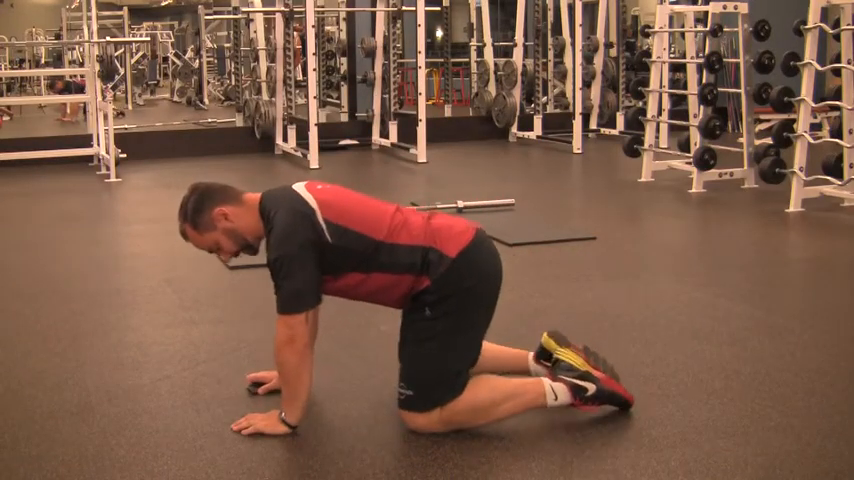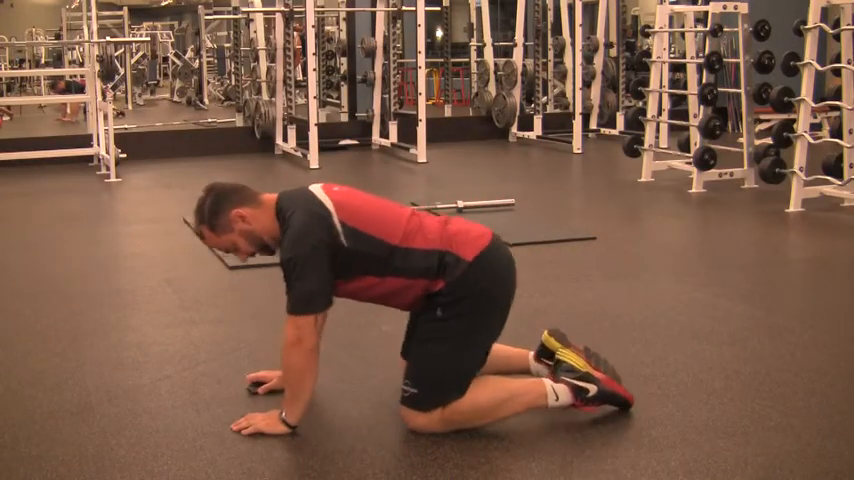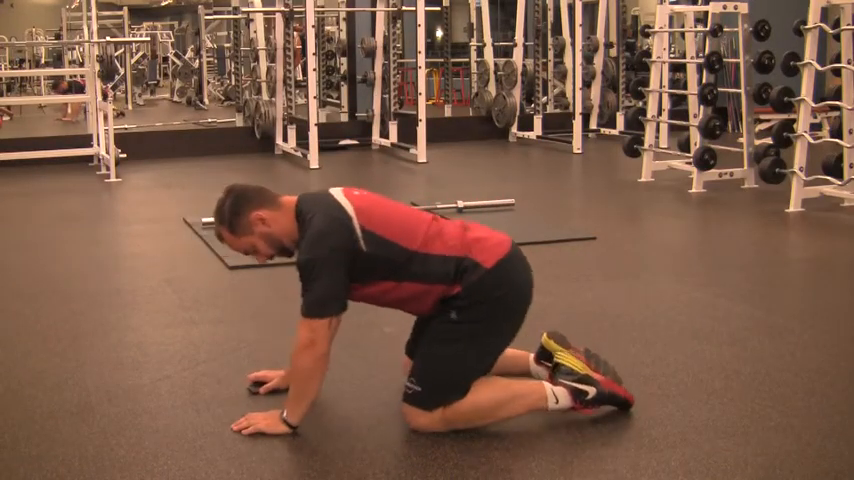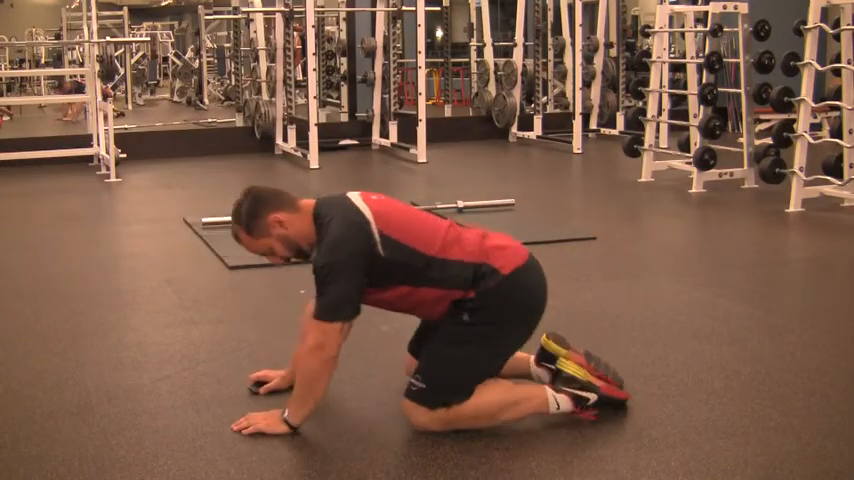
dt=0.2s
person 1, frame 1
left shoulder: (287, 232)
right shoulder: (288, 205)
left elbow: (294, 336)
right elbow: (305, 312)
left wrist: (288, 417)
right wrist: (290, 374)
left hip: (457, 273)
right hip: (462, 256)
left knee: (421, 413)
right knee: (422, 364)
left ankle: (563, 386)
right ankle: (543, 360)
person 1, frame 2
left shoulder: (301, 234)
right shoulder: (303, 206)
left elbow: (302, 339)
right elbow: (309, 313)
left wrist: (287, 417)
right wrist: (289, 373)
left hip: (473, 279)
right hip: (475, 261)
left knee: (422, 413)
right knee: (421, 365)
left ankle: (565, 388)
right ankle: (545, 359)
person 1, frame 3
left shoulder: (321, 237)
right shoulder: (321, 210)
left elbow: (314, 342)
right elbow: (316, 313)
left wrist: (288, 418)
right wrist: (291, 373)
left hip: (489, 285)
right hip: (488, 267)
left knee: (424, 412)
right knee: (420, 365)
left ankle: (566, 390)
right ankle: (544, 361)
person 1, frame 4
left shoulder: (340, 241)
right shoulder: (336, 213)
left elbow: (324, 346)
right elbow: (320, 310)
left wrist: (289, 418)
right wrist: (292, 373)
left hip: (504, 291)
right hip: (502, 274)
left knee: (424, 410)
right knee: (418, 367)
left ankle: (566, 393)
right ankle: (544, 363)
